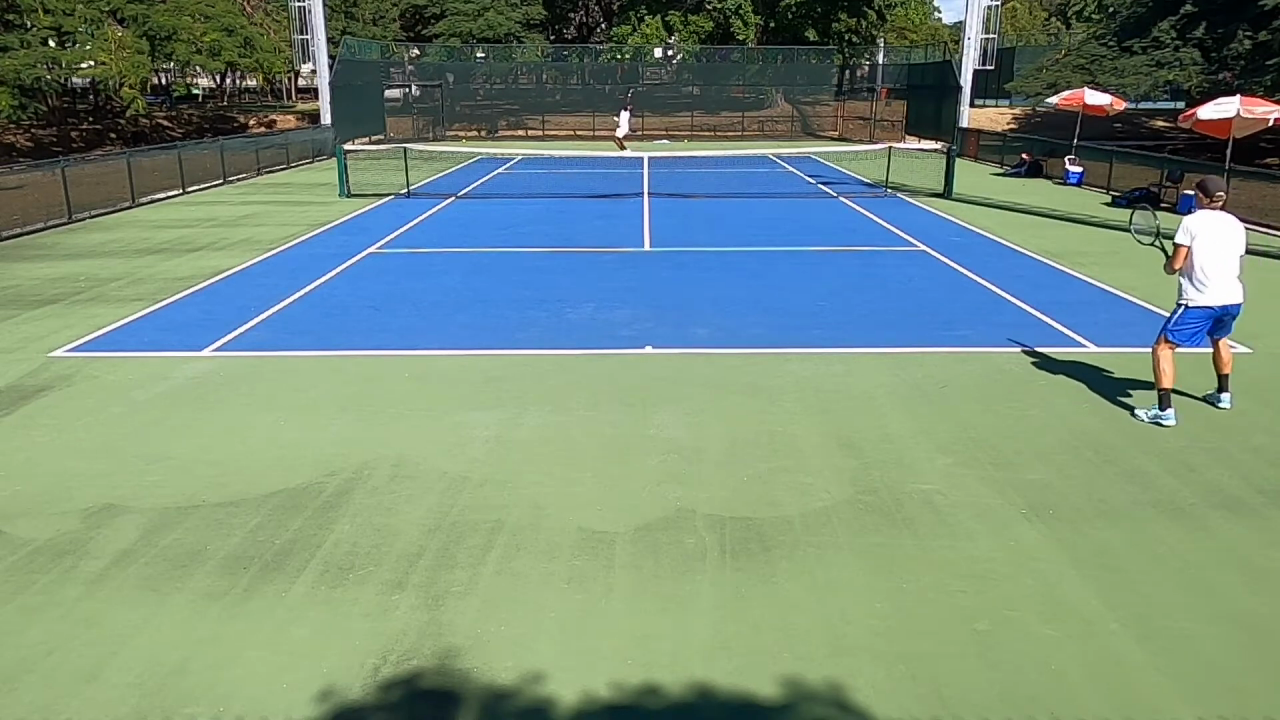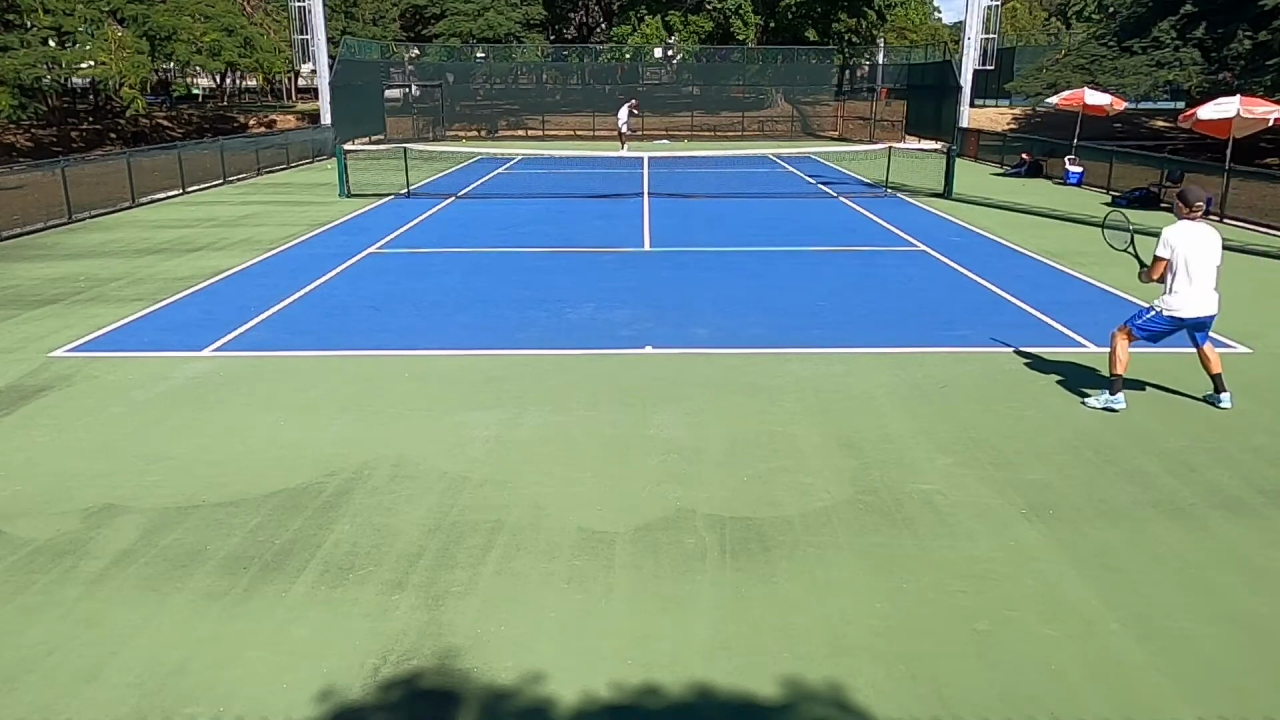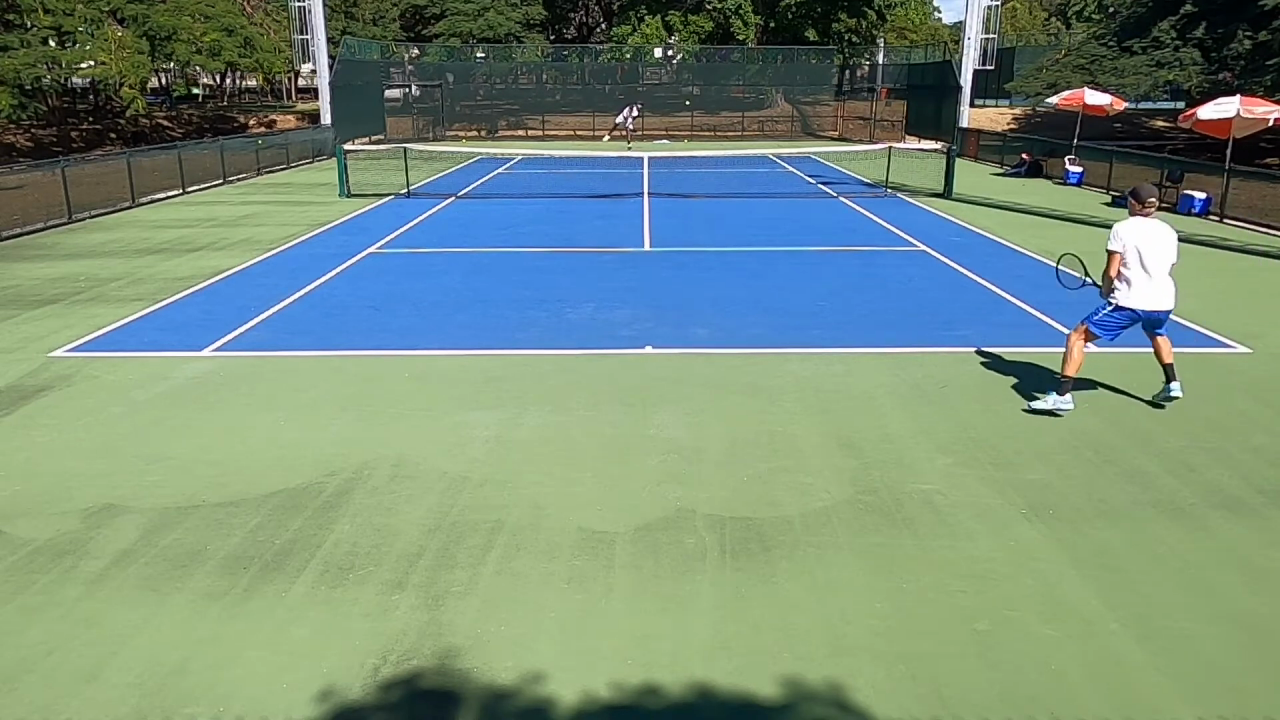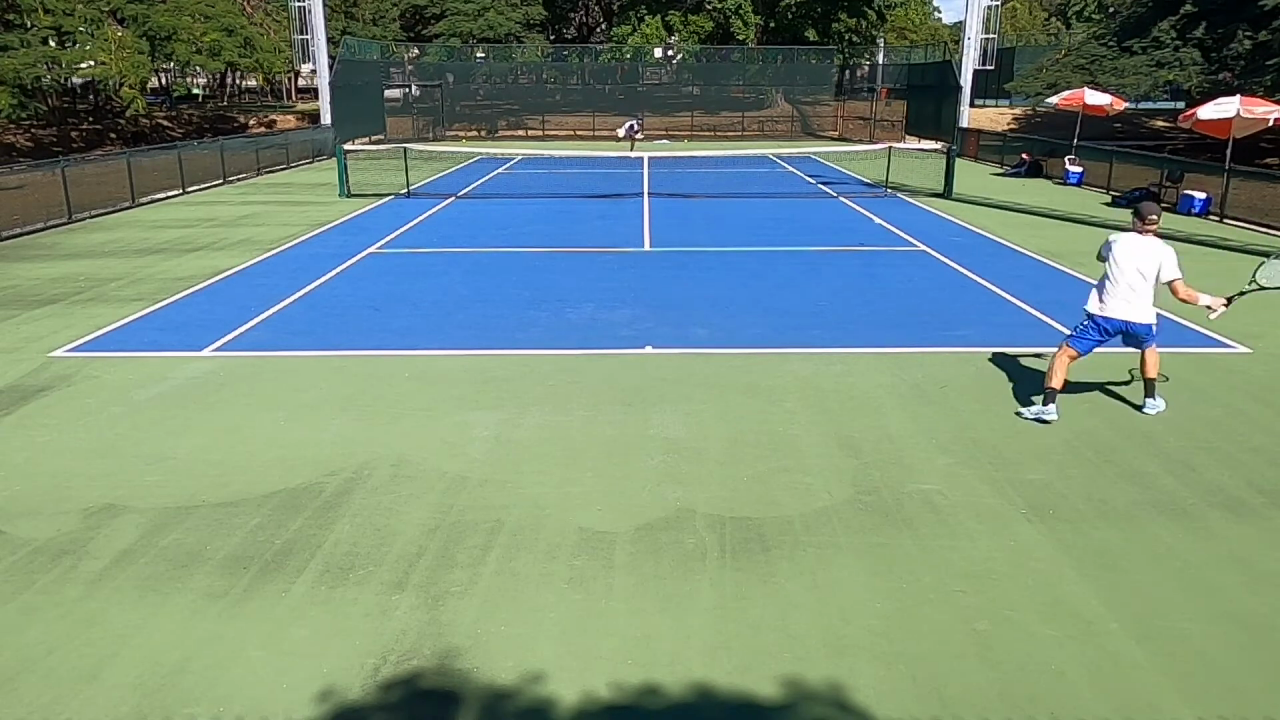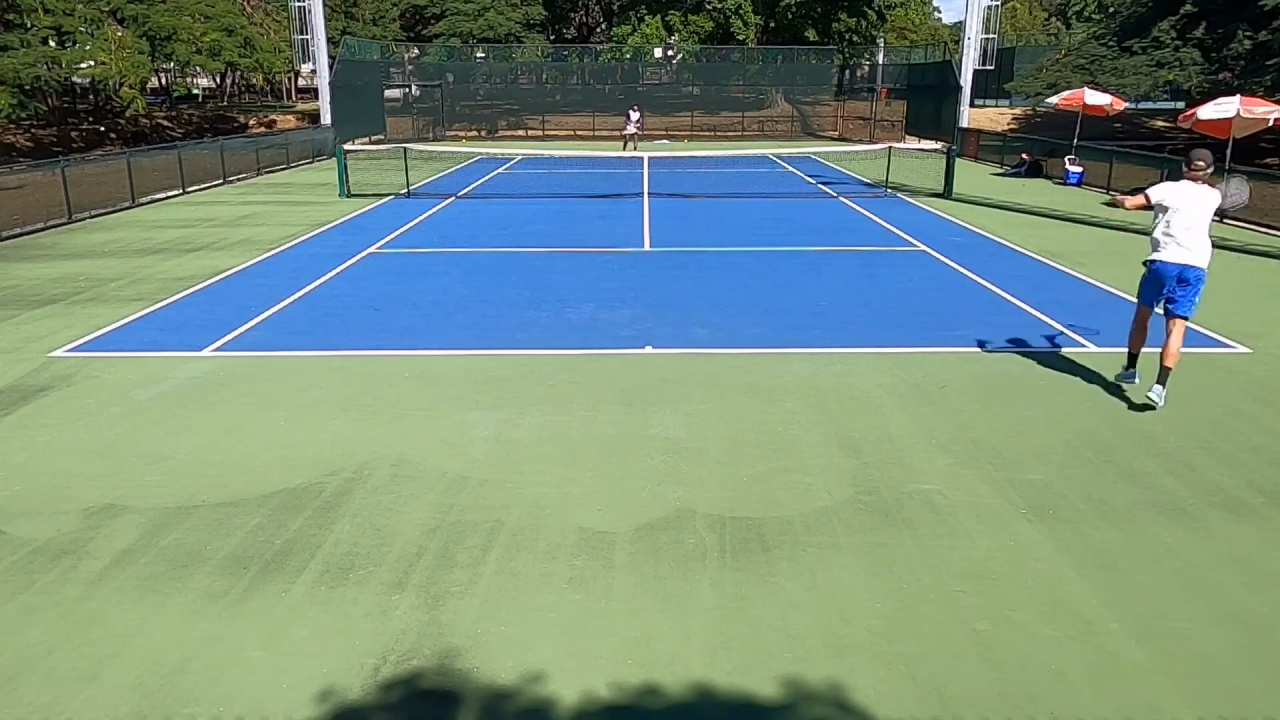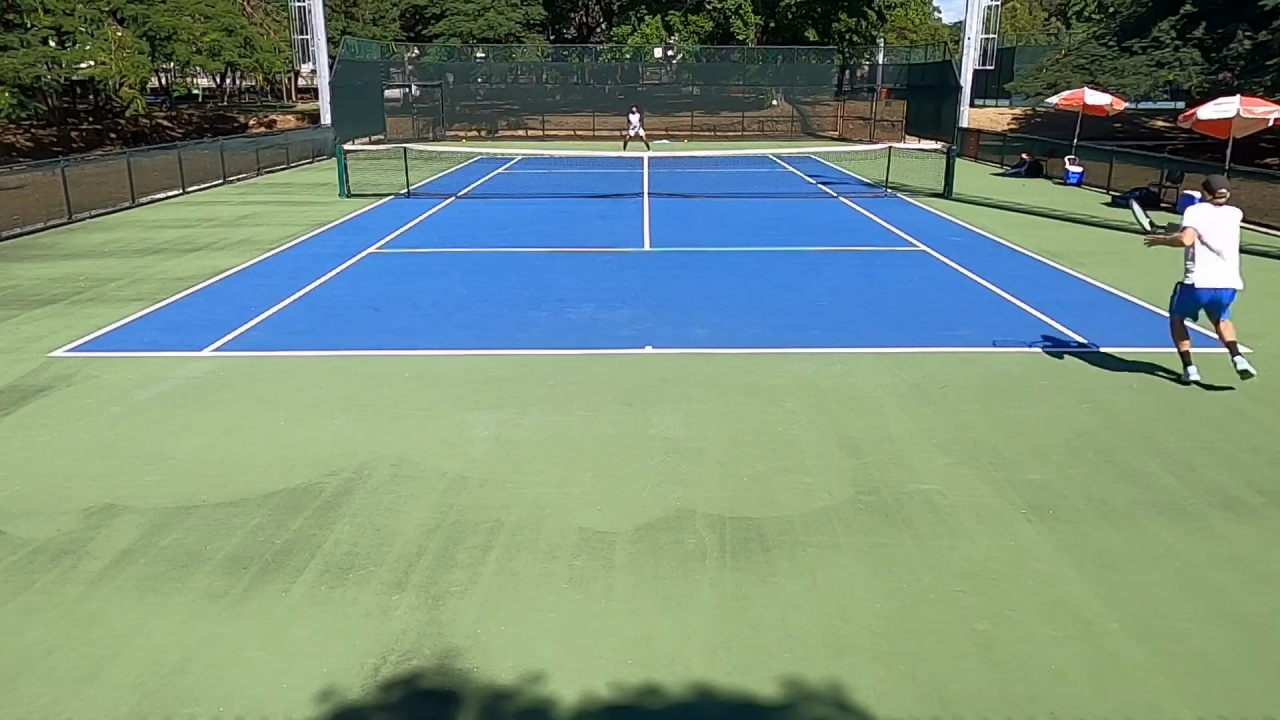
dt=0.3s
person 1, frame 1
left shoulder: (1191, 221)
right shoulder: (1237, 226)
left elbow: (1175, 265)
right elbow: (1233, 264)
left wrist: (1167, 265)
left hip: (1201, 301)
right hip: (1233, 300)
left knee: (1162, 347)
right knee: (1218, 339)
left ankle: (1166, 410)
right ankle: (1223, 393)
person 1, frame 2
left shoulder: (1172, 232)
right shoulder: (1214, 235)
left elbow: (1154, 274)
left wrist: (1143, 274)
left hip: (1175, 308)
right hip: (1207, 308)
left knee: (1120, 336)
right knee: (1202, 343)
left ankle: (1115, 395)
right ankle: (1222, 394)
person 1, frame 3
left shoulder: (1121, 228)
right shoulder: (1169, 234)
left elbow: (1111, 273)
right elbow: (1165, 273)
left wrist: (1107, 290)
left hip: (1129, 304)
right hip: (1163, 304)
left knee: (1076, 338)
right knee: (1158, 335)
left ankle: (1062, 396)
right ankle: (1171, 385)
person 1, frame 4
left shoulder: (1116, 239)
right shoulder: (1165, 252)
left elbow: (1101, 257)
right elbow: (1181, 293)
right wrist: (1210, 301)
left hip: (1104, 314)
right hip: (1140, 318)
left knee: (1064, 355)
right knee: (1149, 348)
left ankle: (1048, 406)
right ankle: (1151, 399)
person 1, frame 5
left shoulder: (1168, 188)
right shoulder: (1213, 197)
left elbow: (1129, 203)
left wrist: (1118, 199)
left hip: (1163, 264)
right hip: (1194, 269)
left knee: (1142, 314)
right knee: (1176, 327)
left ankle: (1130, 370)
right ankle: (1159, 386)
person 1, frame 6
left shoulder: (1195, 211)
right shoulder: (1236, 214)
left elbow: (1186, 240)
left wrist: (1159, 240)
left hip: (1197, 284)
right hip: (1227, 285)
left knee: (1177, 319)
right knee: (1221, 319)
left ankle: (1189, 368)
right ankle: (1237, 358)
